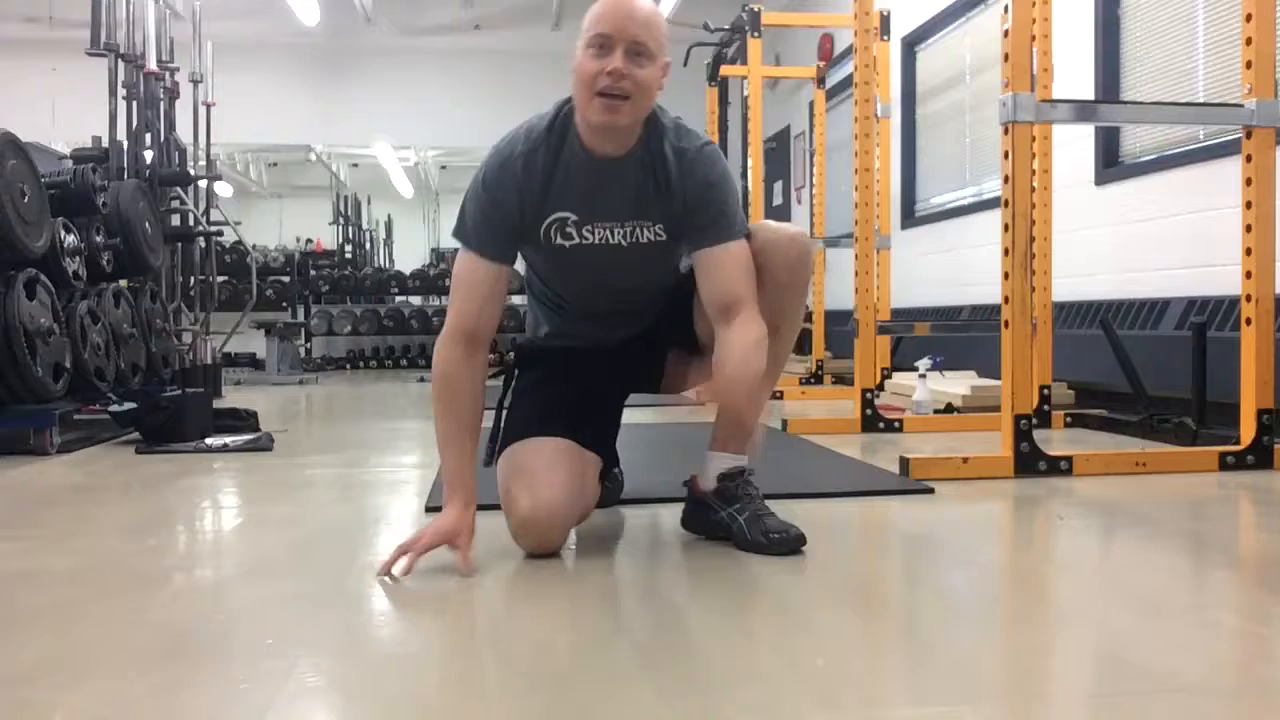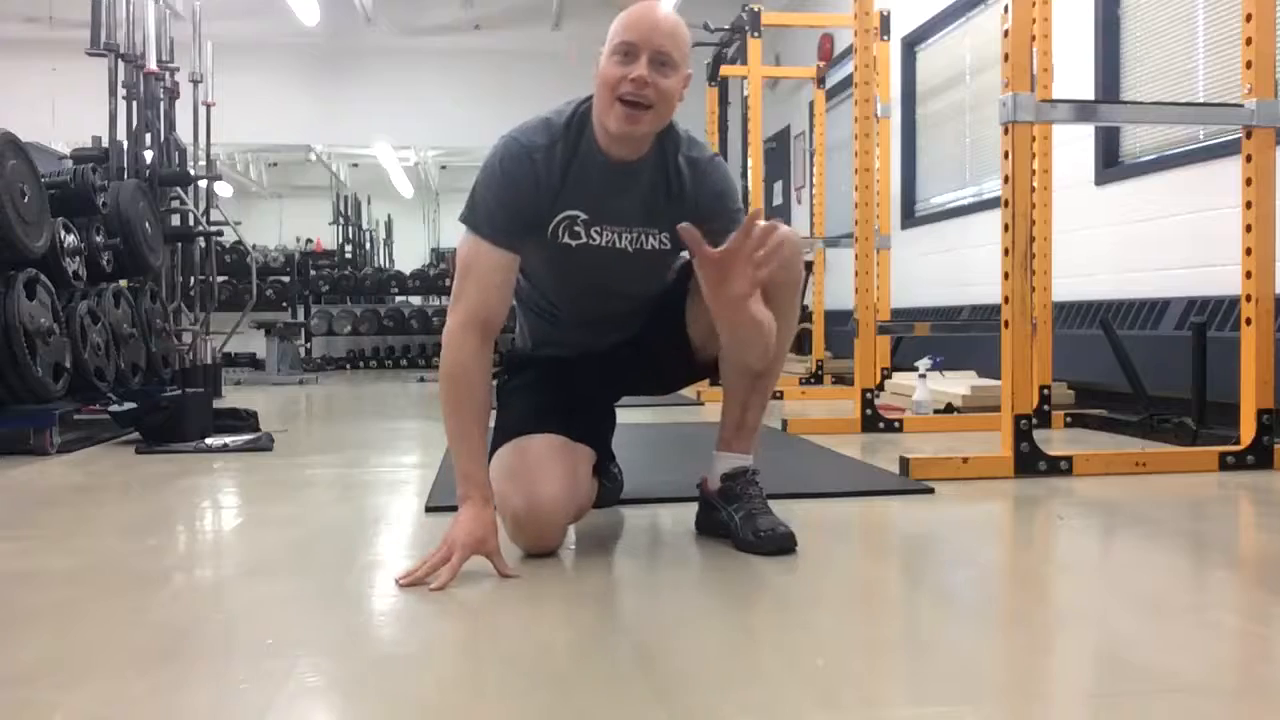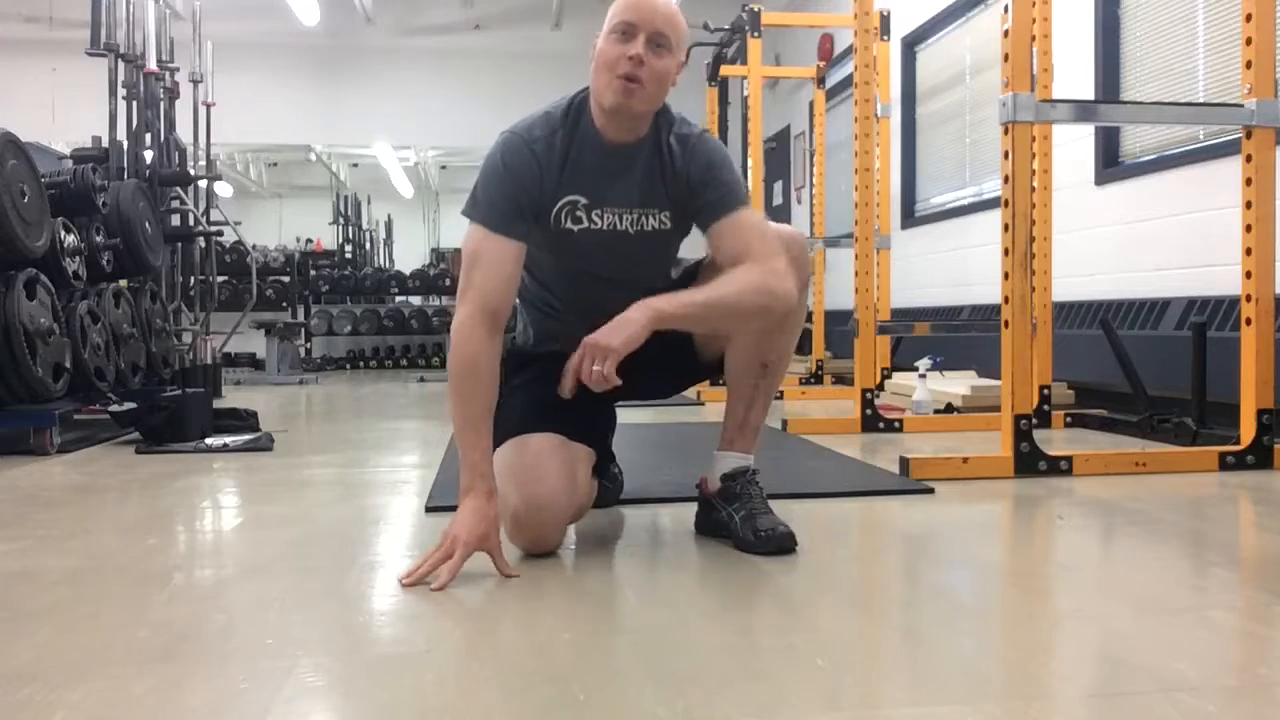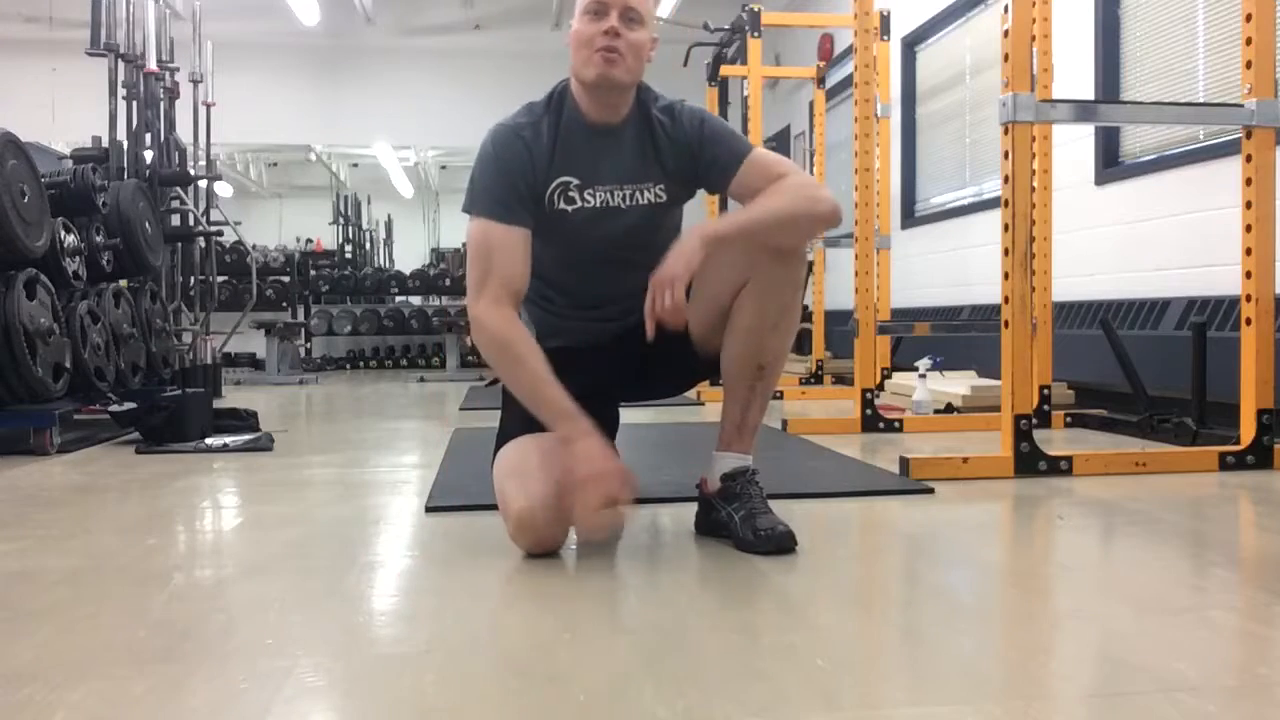
dt=0.3s
person 1, frame 1
left shoulder: (693, 163)
right shoulder: (516, 165)
left elbow: (737, 310)
right elbow: (464, 337)
left wrist: (739, 377)
right wrist: (458, 500)
left hip: (665, 324)
right hip: (568, 350)
left knee: (785, 247)
right knee: (538, 522)
left ankle: (722, 481)
right ankle: (595, 469)
person 1, frame 2
left shoulder: (700, 174)
right shoulder: (526, 157)
left elbow: (754, 351)
right elbow: (470, 328)
left wrist: (731, 305)
right wrist: (475, 502)
left hip: (654, 333)
right hip: (556, 357)
left knee: (777, 260)
right knee: (535, 523)
left ankle: (730, 482)
right ankle: (595, 470)
person 1, frame 3
left shoulder: (696, 155)
right shoulder: (529, 151)
left elbow: (777, 289)
right elbow: (479, 317)
left wrist: (646, 318)
right wrist: (479, 493)
left hip: (649, 340)
right hip: (553, 354)
left knee: (787, 255)
right knee: (532, 521)
left ankle: (732, 481)
right ankle: (592, 470)
person 1, frame 4
left shoulder: (681, 128)
right shoulder: (517, 143)
left elbow: (818, 203)
right elbow: (492, 309)
left wrist: (702, 235)
right wrist: (577, 438)
left hip: (661, 326)
right hip: (561, 355)
left knee: (777, 246)
right knee: (538, 521)
left ankle: (729, 481)
right ankle: (599, 455)
